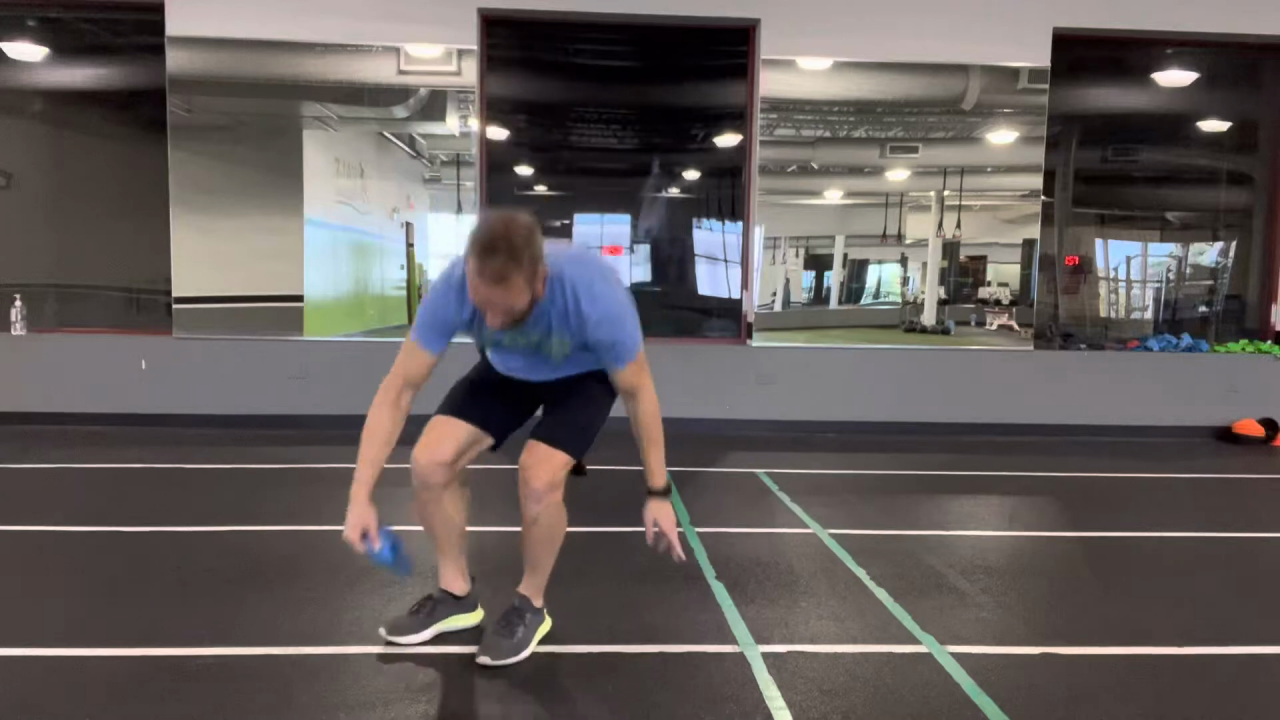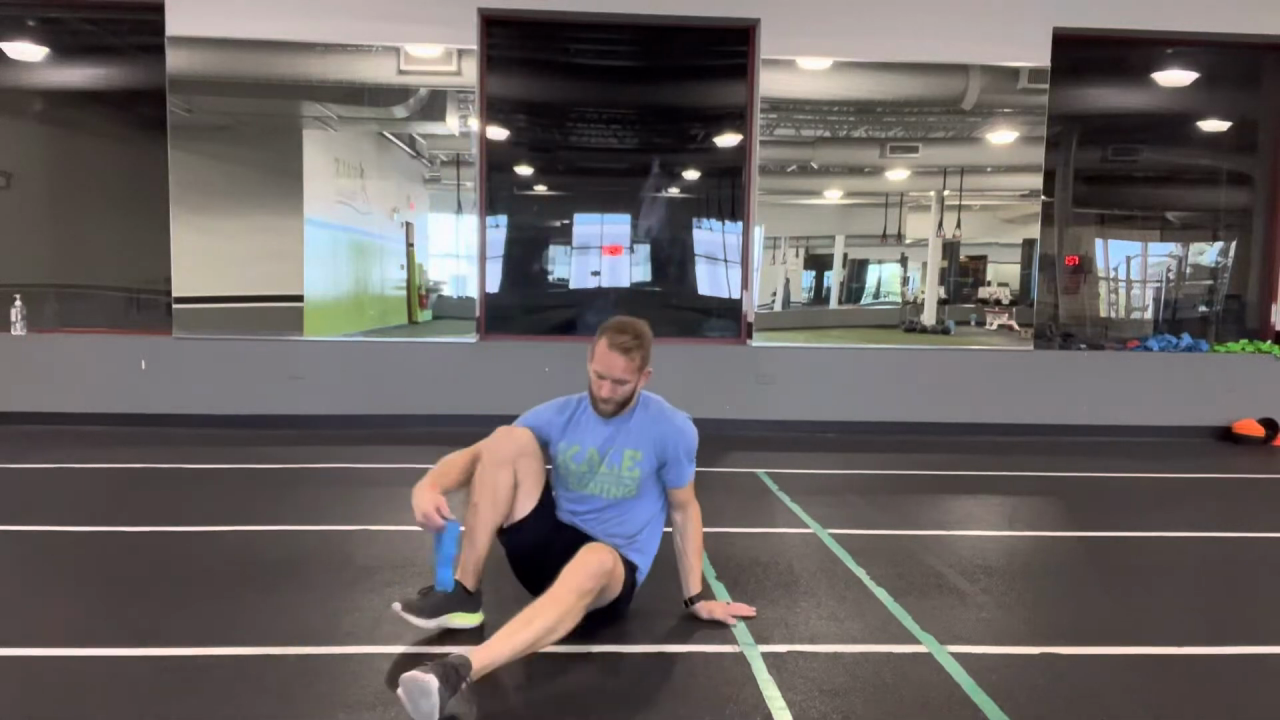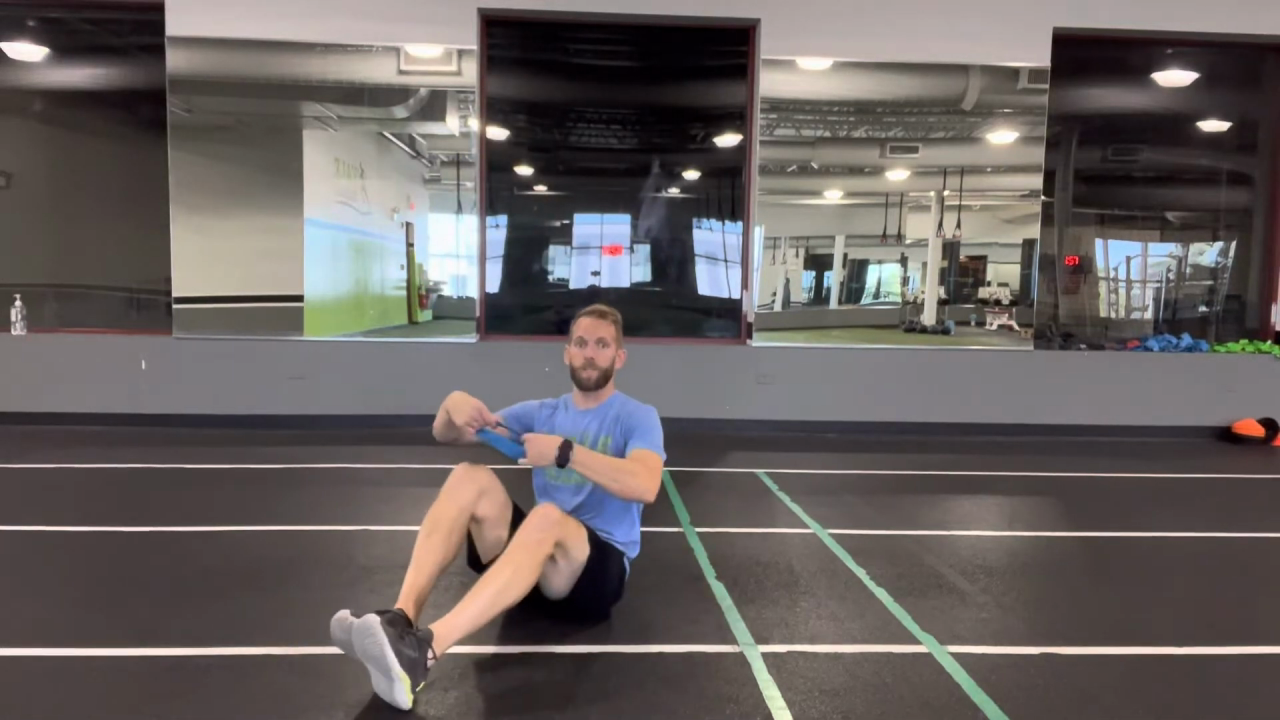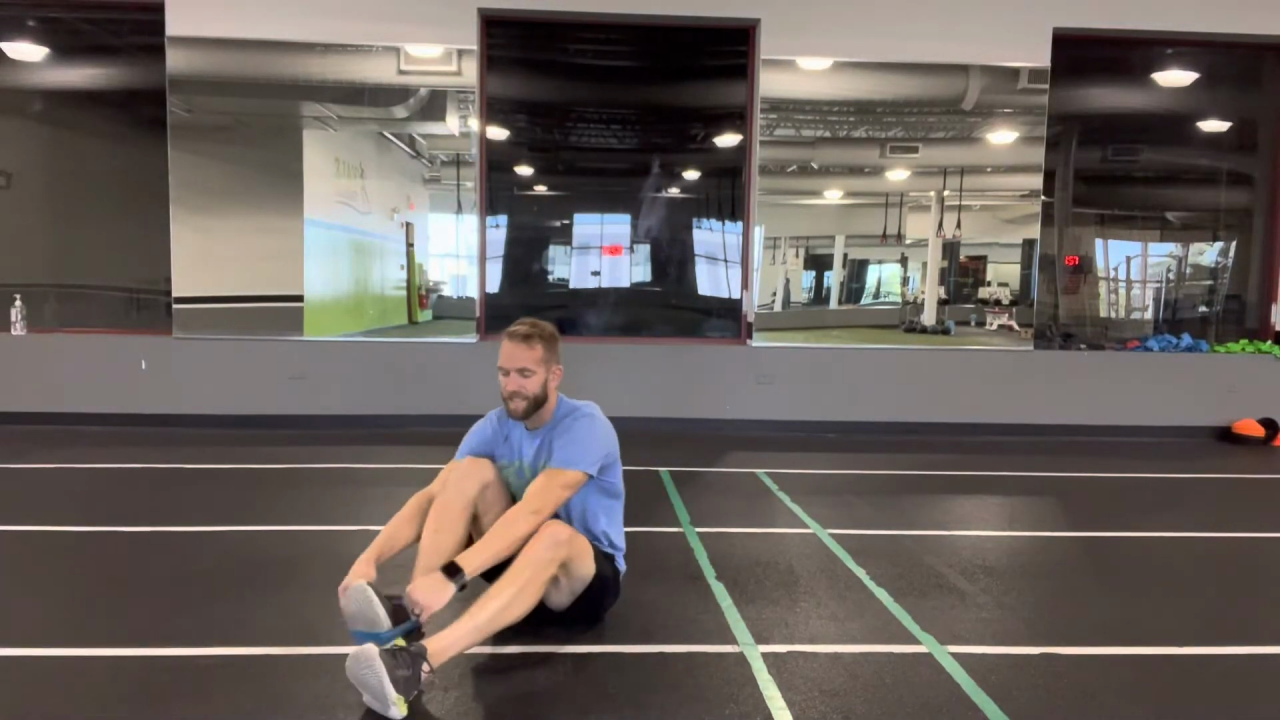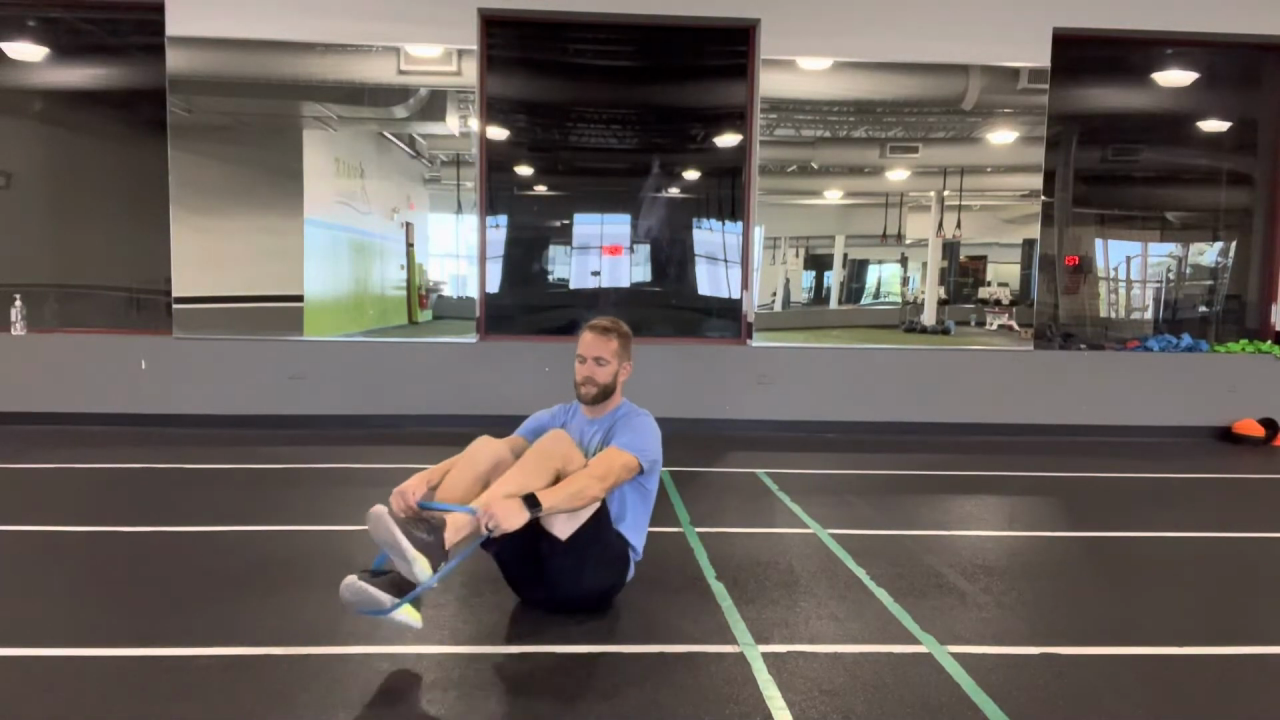
dt=1s
person 1, frame 1
left shoulder: (595, 294)
right shoulder: (454, 287)
left elbow: (638, 388)
right elbow: (399, 387)
left wrist: (657, 492)
right wrist: (360, 495)
left hip: (583, 376)
right hip: (509, 372)
left knee: (538, 476)
right knee: (431, 462)
left ankle: (530, 605)
right ankle: (456, 595)
person 1, frame 2
left shoulder: (672, 429)
right shoulder: (558, 415)
left elbow: (683, 509)
right elbow: (471, 455)
left wrist: (695, 597)
right wrist: (427, 487)
left hip: (613, 572)
right hip: (547, 546)
left knee: (593, 560)
right knee: (510, 440)
left ankle: (459, 673)
right ankle: (463, 593)
person 1, frame 3
left shoulder: (637, 417)
right shoulder: (541, 413)
left elbow: (646, 486)
right elbow: (446, 435)
left wrist: (565, 453)
right wrist: (454, 403)
left hip: (598, 568)
right hip: (534, 560)
left knee: (547, 516)
right knee: (470, 478)
left ankle: (424, 649)
right ankle: (402, 618)
person 1, frame 4
left shoulder: (584, 426)
right shoulder: (494, 427)
left elbow: (534, 511)
right elbow: (432, 497)
left wrist: (452, 577)
right wrist: (371, 558)
left hip: (591, 573)
right hip: (523, 560)
left knee: (554, 535)
right knee: (471, 471)
left ankle: (418, 663)
right ankle: (409, 620)
person 1, frame 5
left shoulder: (638, 427)
right shoulder: (553, 419)
left elbow: (597, 482)
right elbow: (480, 458)
left wrist: (526, 505)
right wrist: (425, 479)
left hip: (596, 568)
right hip: (535, 562)
left knee: (556, 444)
right knee: (487, 449)
left ankle: (438, 544)
right ankle: (400, 582)
